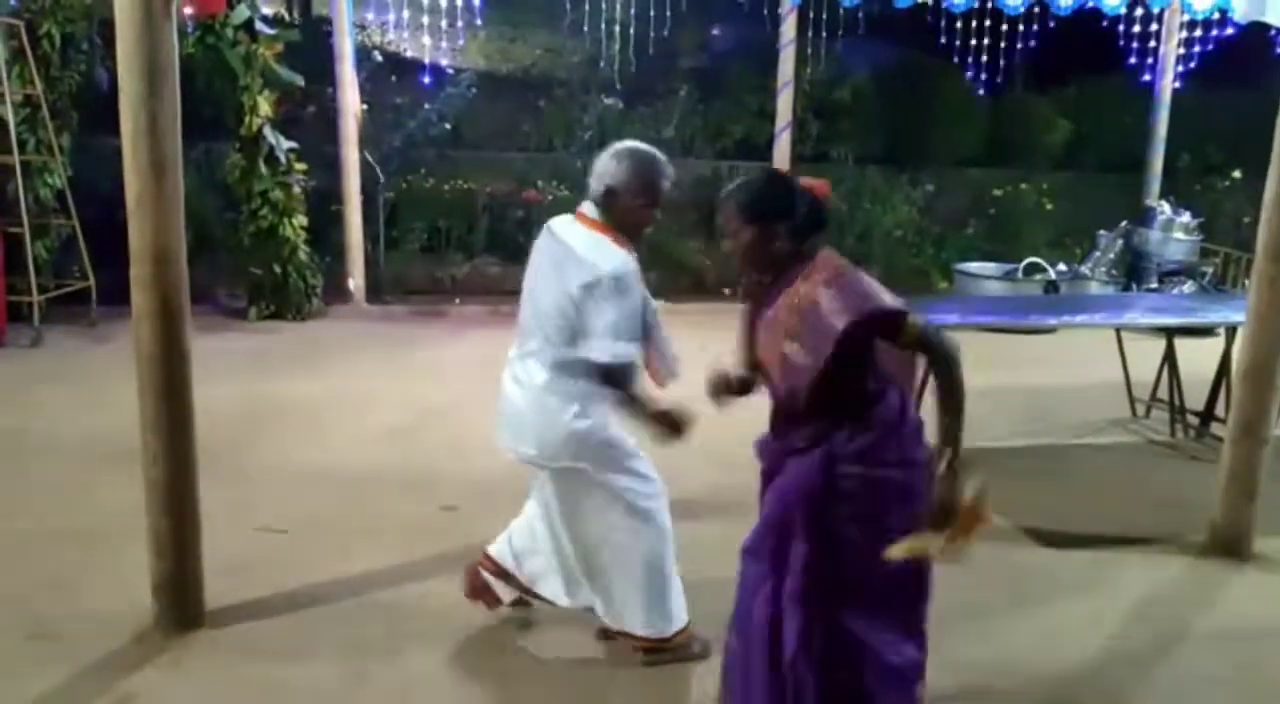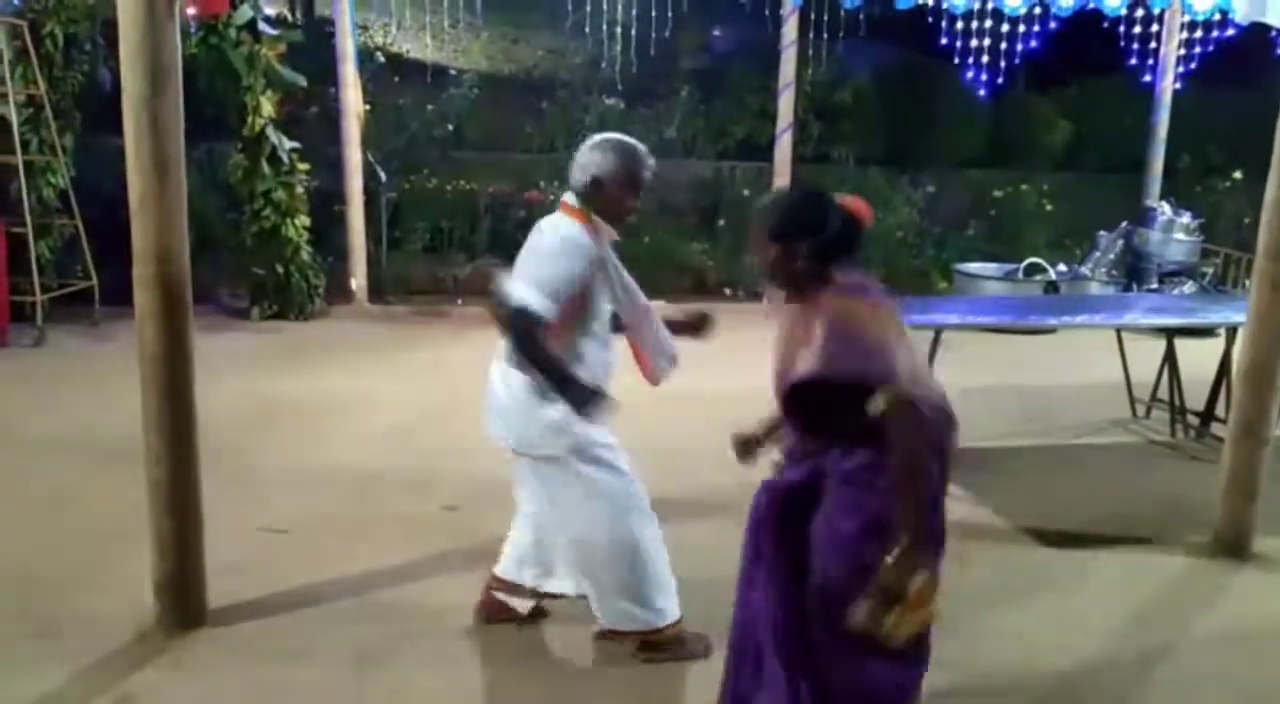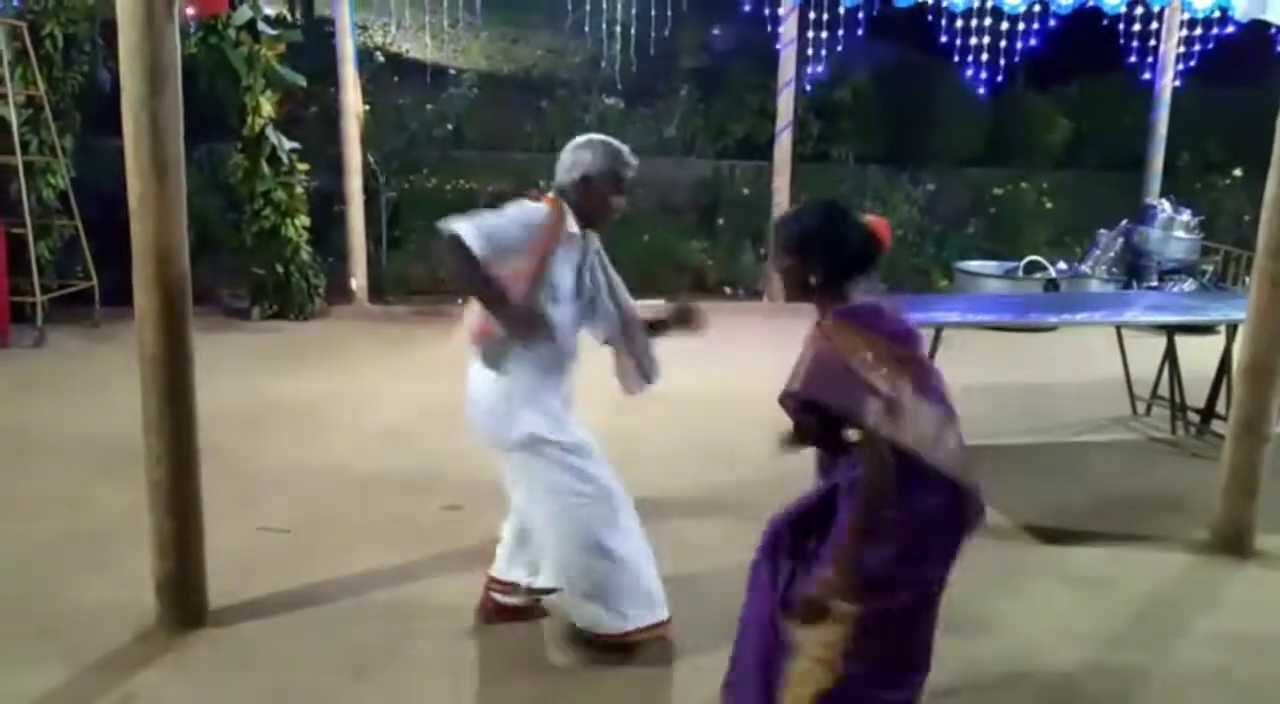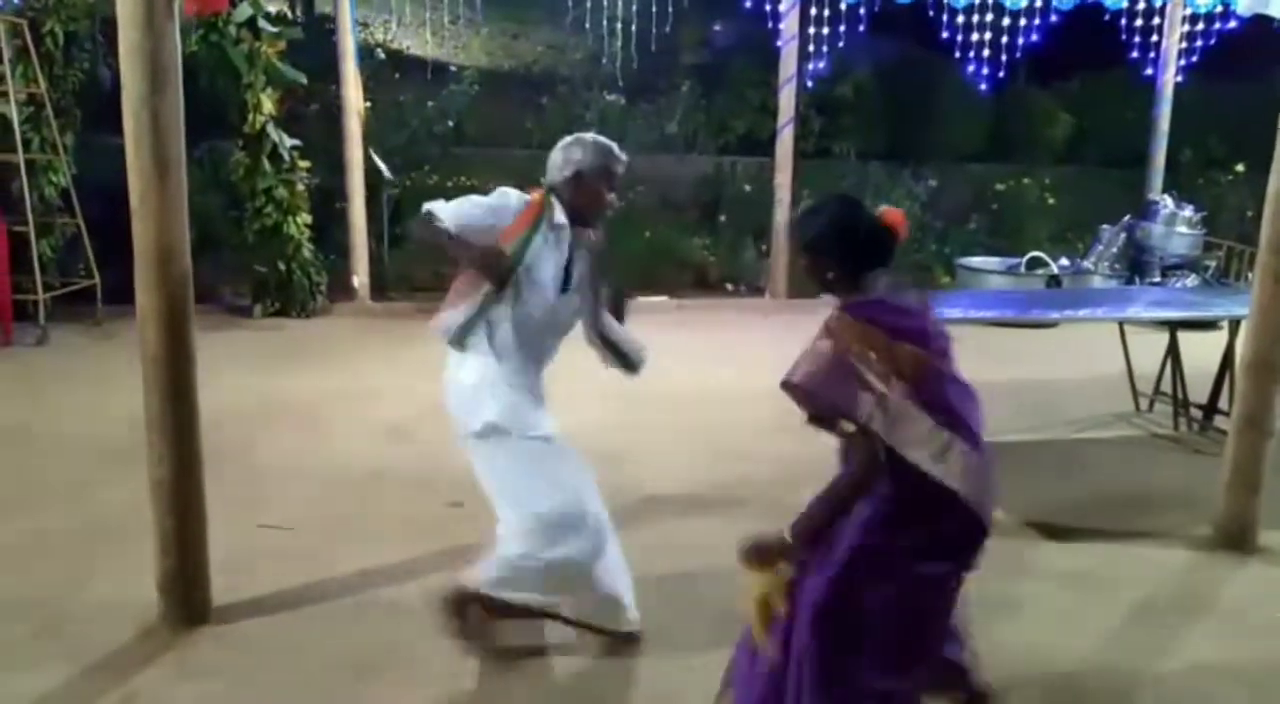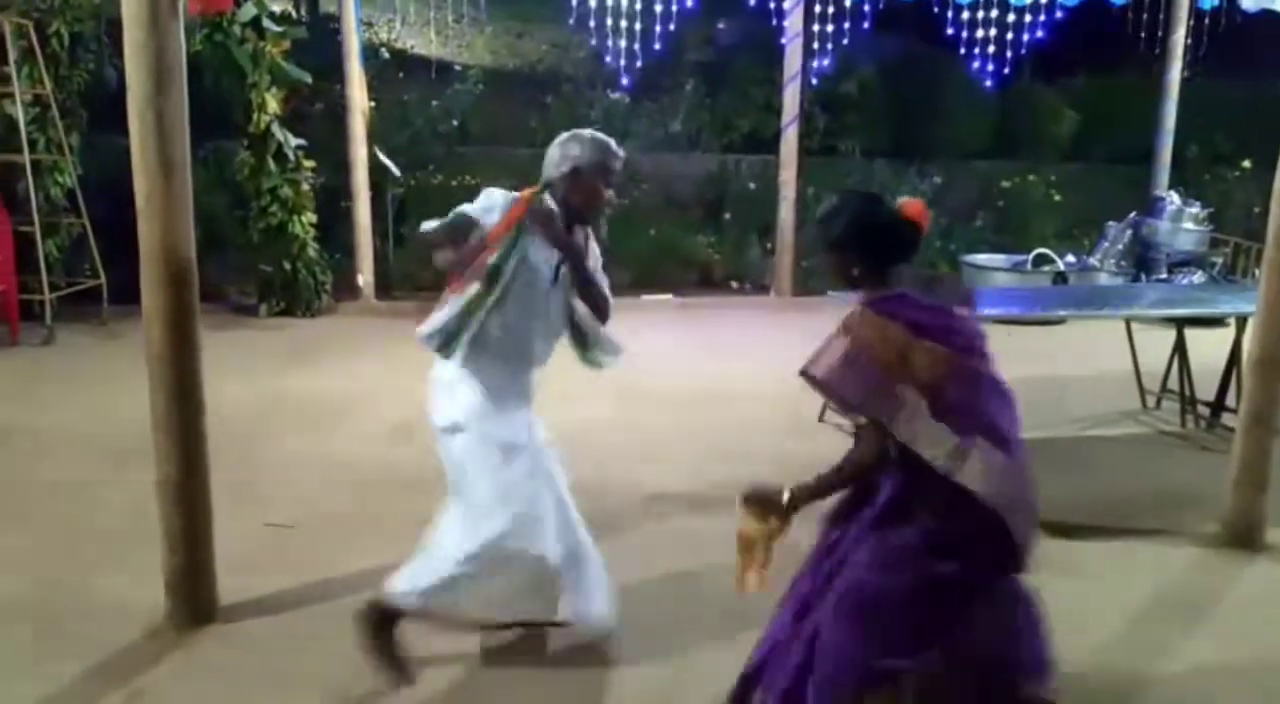
dt=0.1s
person 1, frame 1
left shoulder: (559, 233)
right shoulder: (614, 265)
right elbow: (609, 365)
left wrist: (643, 323)
right wrist: (654, 414)
left hip: (531, 404)
right hip: (567, 417)
left knee: (560, 500)
right knee: (639, 506)
left ankle: (495, 574)
right ankle: (657, 632)
person 1, frame 2
left shoulder: (565, 229)
right shoulder: (570, 241)
left elbow: (599, 318)
right elbow: (511, 313)
left wrist: (672, 326)
right wrist: (568, 386)
left hip: (529, 398)
right hip: (544, 403)
left knee: (551, 499)
right knee: (612, 504)
left ankle: (507, 594)
right ankle: (651, 627)
person 1, frame 3
left shoulder: (585, 247)
right shoulder: (535, 222)
left elbow: (617, 321)
right elbow: (453, 242)
left wrist: (665, 322)
right wrist: (502, 306)
left hip: (538, 392)
right hip: (517, 393)
left knee: (544, 496)
right knee: (590, 502)
left ankle: (505, 594)
right ankle: (623, 622)
person 1, frame 4
left shoulder: (583, 246)
right shoulder: (515, 210)
left elbow: (597, 322)
right elbow: (429, 222)
right wrist: (471, 253)
left hip: (519, 385)
right hip: (489, 382)
left knee: (527, 493)
right knee: (555, 502)
left ankle: (512, 595)
right ankle: (480, 595)
person 1, frame 5
left shoulder: (583, 243)
right shoulder: (503, 211)
left elbow: (599, 319)
right elbow: (430, 242)
left wrist: (570, 251)
right wrist: (454, 237)
left hip: (514, 394)
right hip: (472, 387)
left knee: (540, 495)
right knee: (501, 515)
left ankle: (516, 600)
right ankle: (392, 607)
person 2, frame 1
left shoulder: (831, 287)
right shoulder: (762, 289)
left elbow: (938, 352)
right elbow: (759, 371)
left wrist: (950, 467)
right wrist: (731, 382)
left hip: (865, 466)
right hip: (806, 463)
left knee: (858, 604)
right knee: (781, 592)
person 2, frame 2
left shoulder: (842, 319)
right shoulder: (823, 301)
left elbow: (916, 422)
left wrist: (909, 549)
right wrist: (768, 432)
left hip: (871, 483)
right hip: (829, 473)
left knee: (855, 620)
right knee: (788, 595)
person 2, frame 3
left shoulder: (837, 344)
right shoulder: (867, 315)
left elbow: (880, 467)
left wrist: (841, 577)
right wrist: (815, 429)
left hip: (907, 506)
right hip: (918, 487)
person 2, frame 4
left shoulder: (844, 339)
right shoulder: (900, 305)
left elbow: (867, 463)
left wrist: (790, 542)
left hip: (916, 499)
right hip: (946, 477)
person 2, frame 5
left shoulder: (866, 332)
right shoulder: (943, 296)
left elbow: (873, 453)
left wrist: (789, 500)
left hip: (941, 495)
right hip: (994, 477)
left knee: (864, 614)
